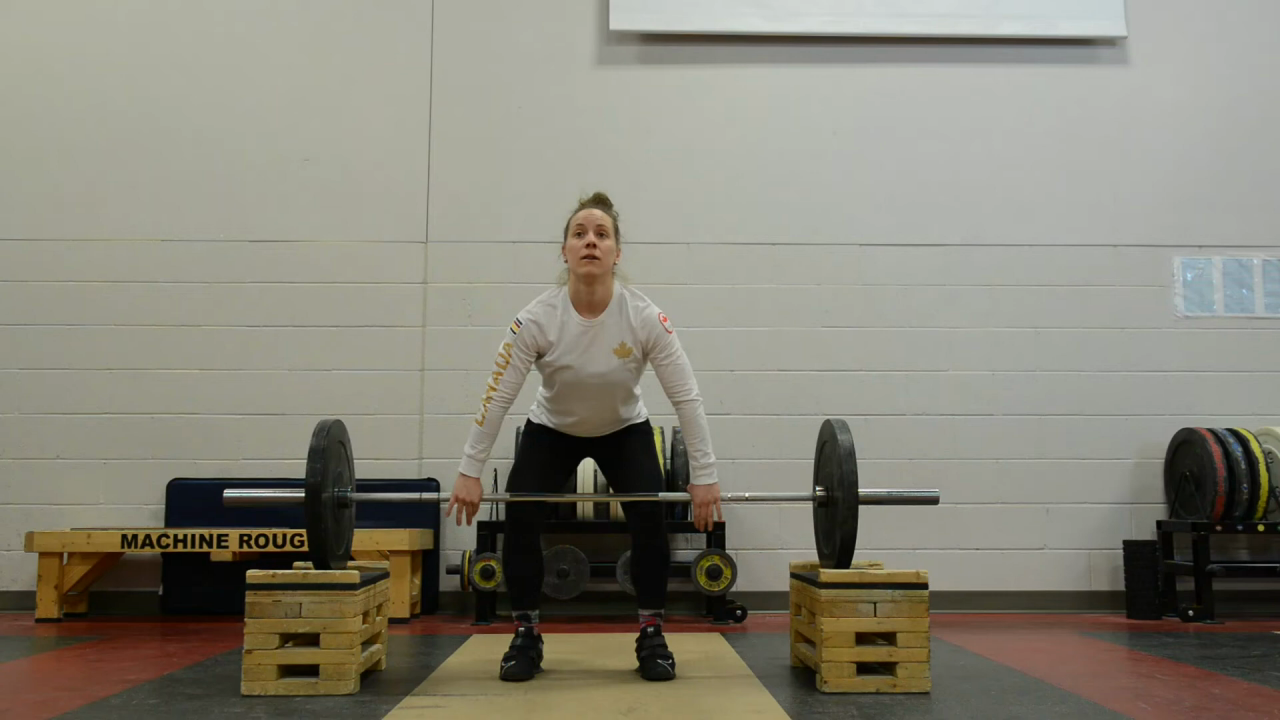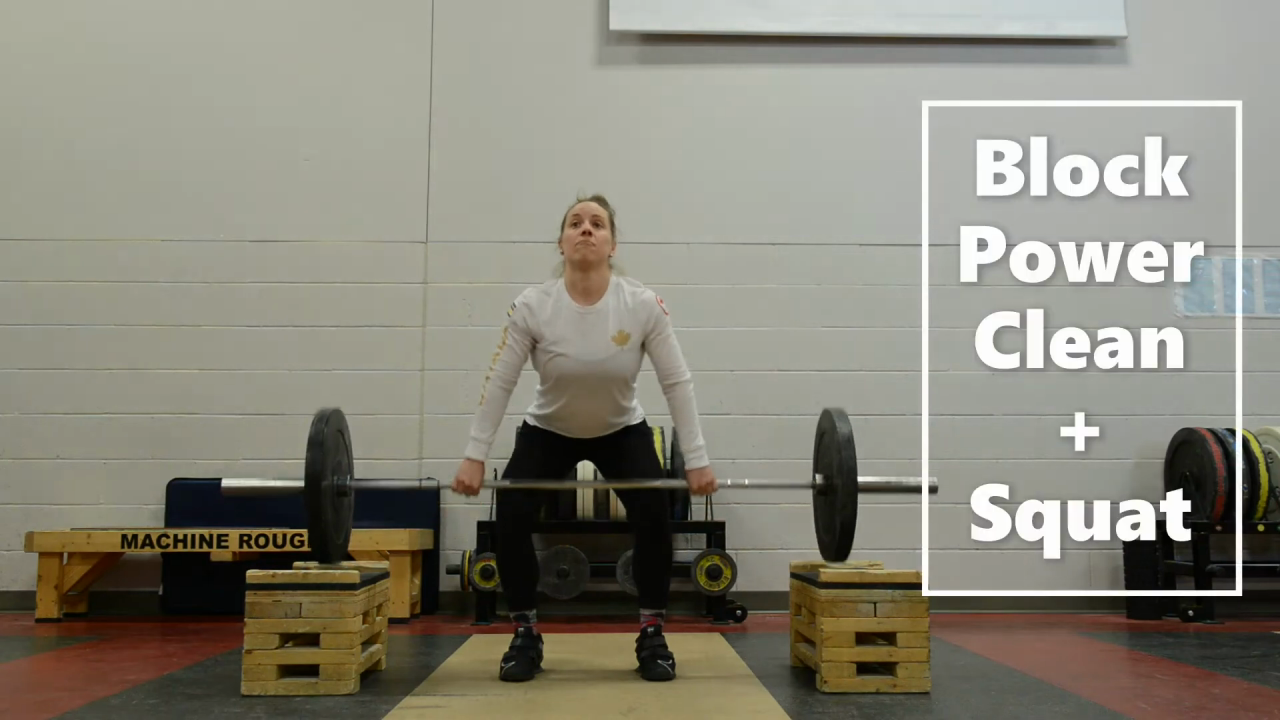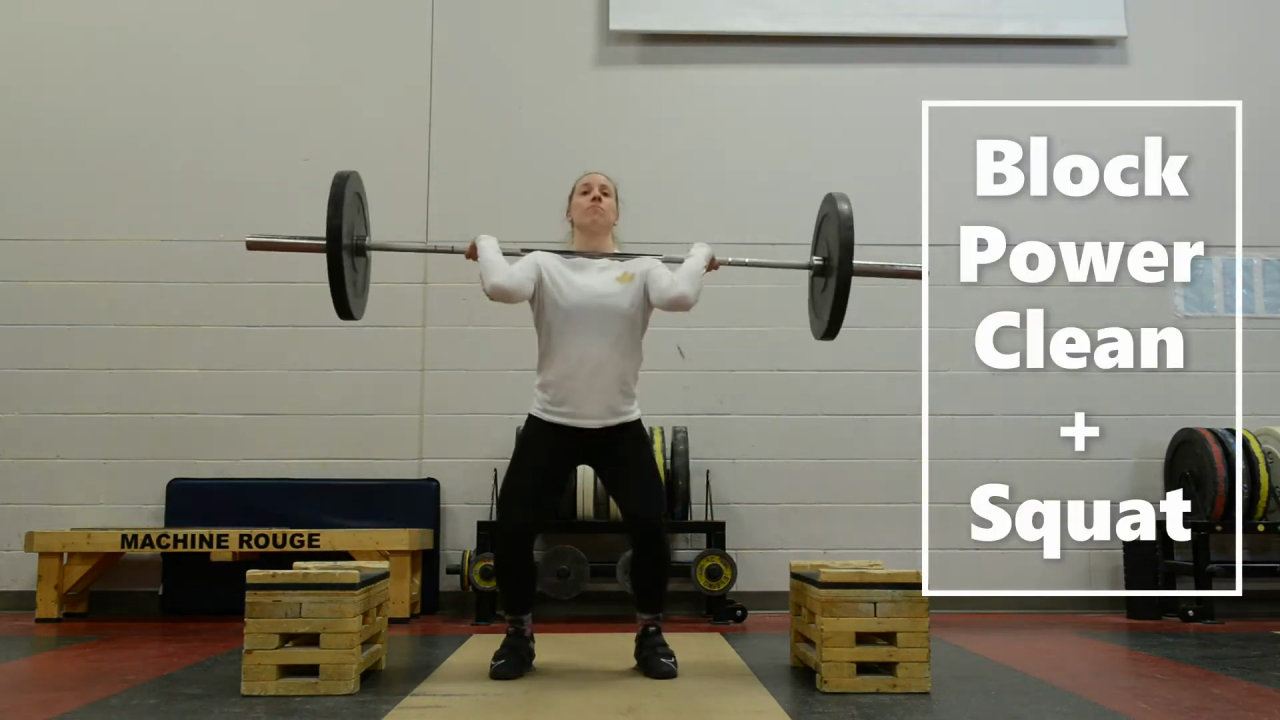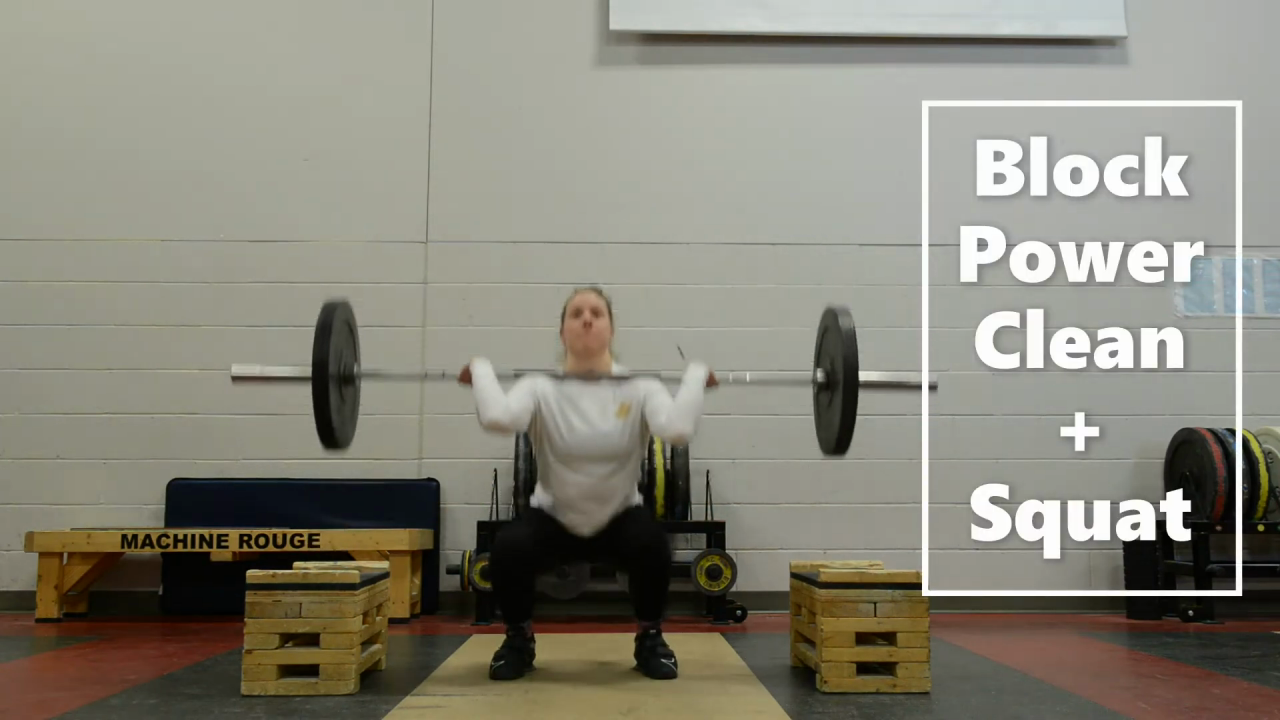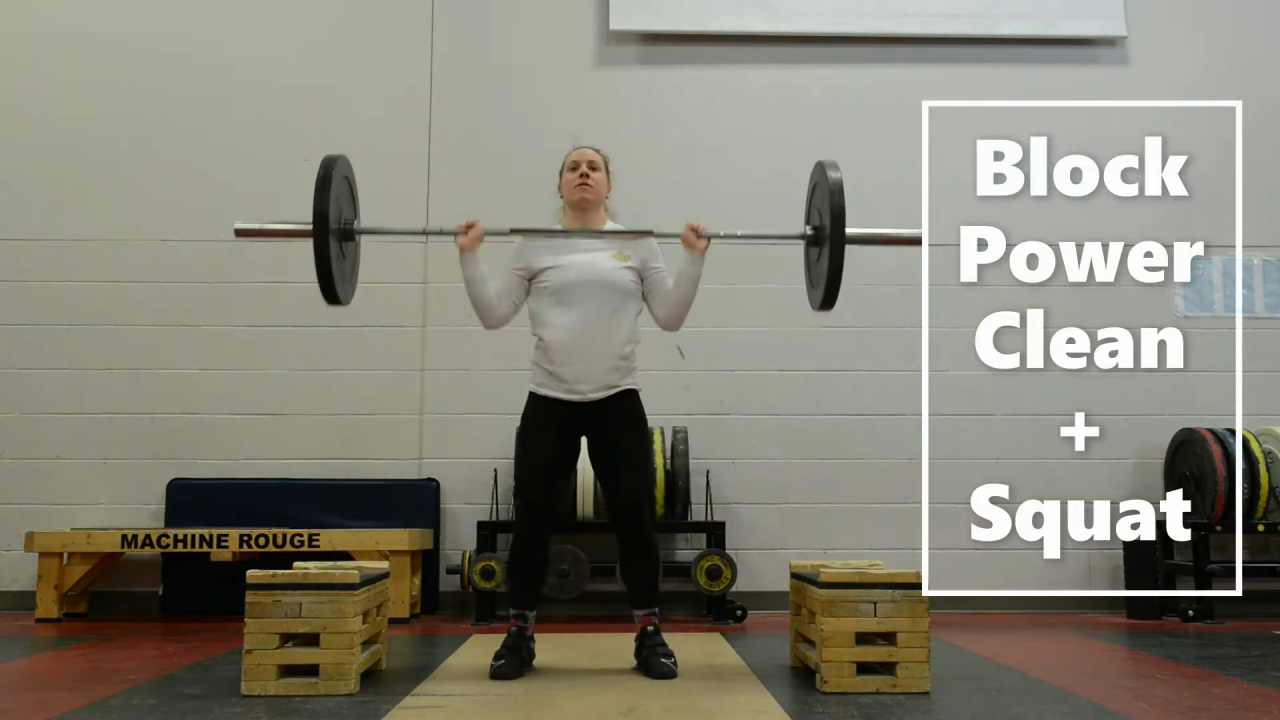
dt=1s
person 1, frame 1
left shoulder: (646, 317)
right shoulder: (536, 318)
left elbow: (686, 397)
right elbow: (497, 396)
left wrist: (705, 476)
right wrist: (469, 472)
left hip: (624, 430)
right hip: (551, 431)
left knee: (649, 517)
right knee: (521, 517)
left ankle: (652, 636)
right ankle: (526, 637)
person 1, frame 2
left shoulder: (643, 305)
right shoulder: (533, 305)
left elbow: (677, 382)
right elbow: (499, 383)
left wrist: (697, 460)
right wrist: (474, 457)
left hip: (622, 431)
right hip: (547, 431)
left knee: (654, 517)
right knee: (511, 519)
left ankle: (652, 635)
right ankle: (525, 637)
person 1, frame 3
left shoulder: (641, 268)
right shoulder: (544, 265)
left elbow: (681, 296)
right elbow: (501, 287)
left wrist: (699, 255)
right wrist: (486, 244)
left hip: (620, 425)
right hip: (551, 423)
left knee: (650, 528)
right knee: (513, 529)
left ankle: (650, 635)
right ankle: (519, 635)
person 1, frame 4
left shoulder: (638, 389)
right shoulder: (540, 389)
left elbow: (677, 430)
right elbow: (498, 419)
left wrist: (693, 375)
right wrist: (482, 370)
left hip: (618, 515)
right hip: (553, 517)
left knee: (652, 547)
right knee: (509, 549)
left ankle: (650, 636)
right ankle: (519, 638)
person 1, frame 5
left shoulder: (636, 246)
right shoulder: (534, 244)
left elbow: (670, 317)
right elbow: (493, 315)
left wrist: (692, 259)
right wrist: (470, 256)
left hip: (617, 400)
right hip: (549, 401)
left knee: (634, 519)
right knee: (532, 520)
left ankle: (649, 635)
right ankle: (520, 635)
